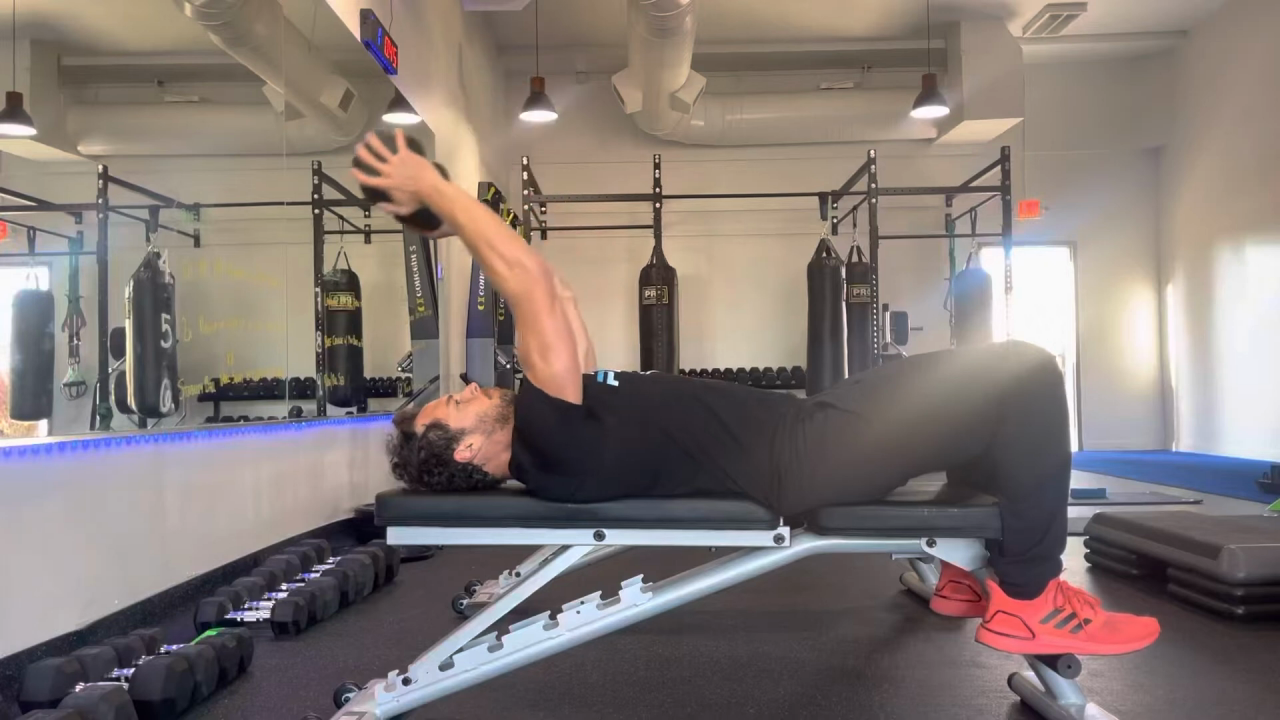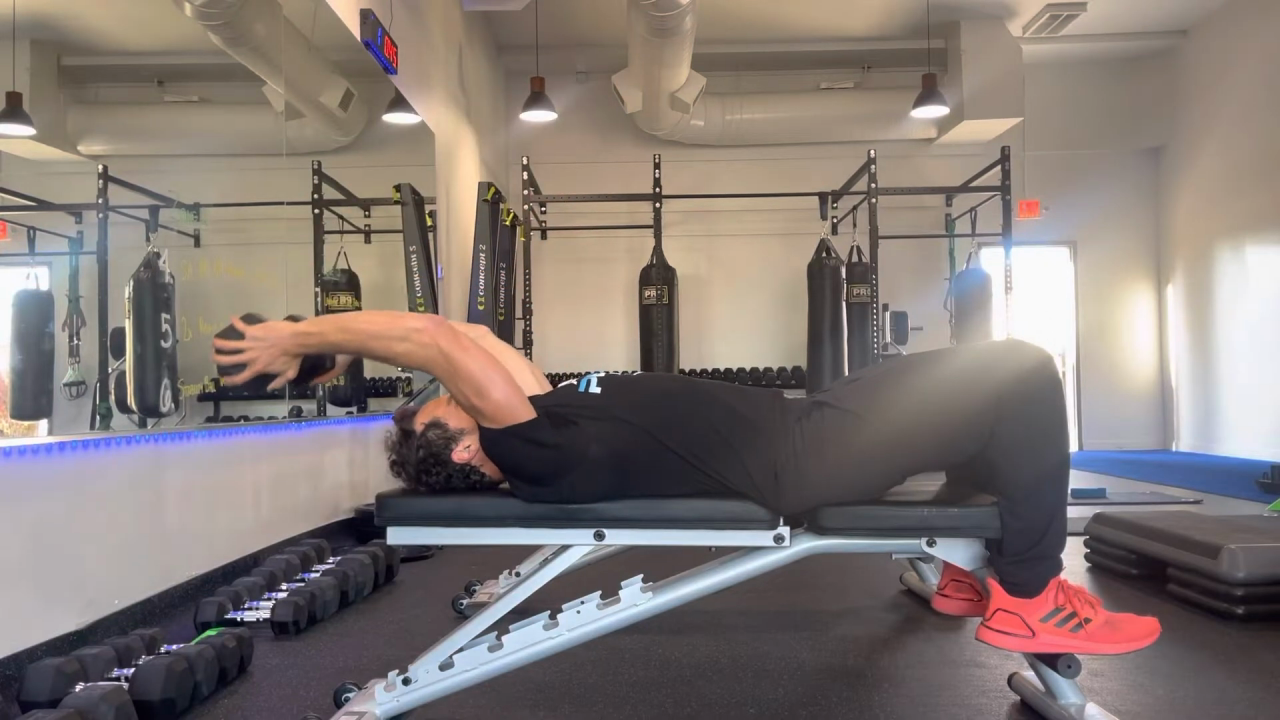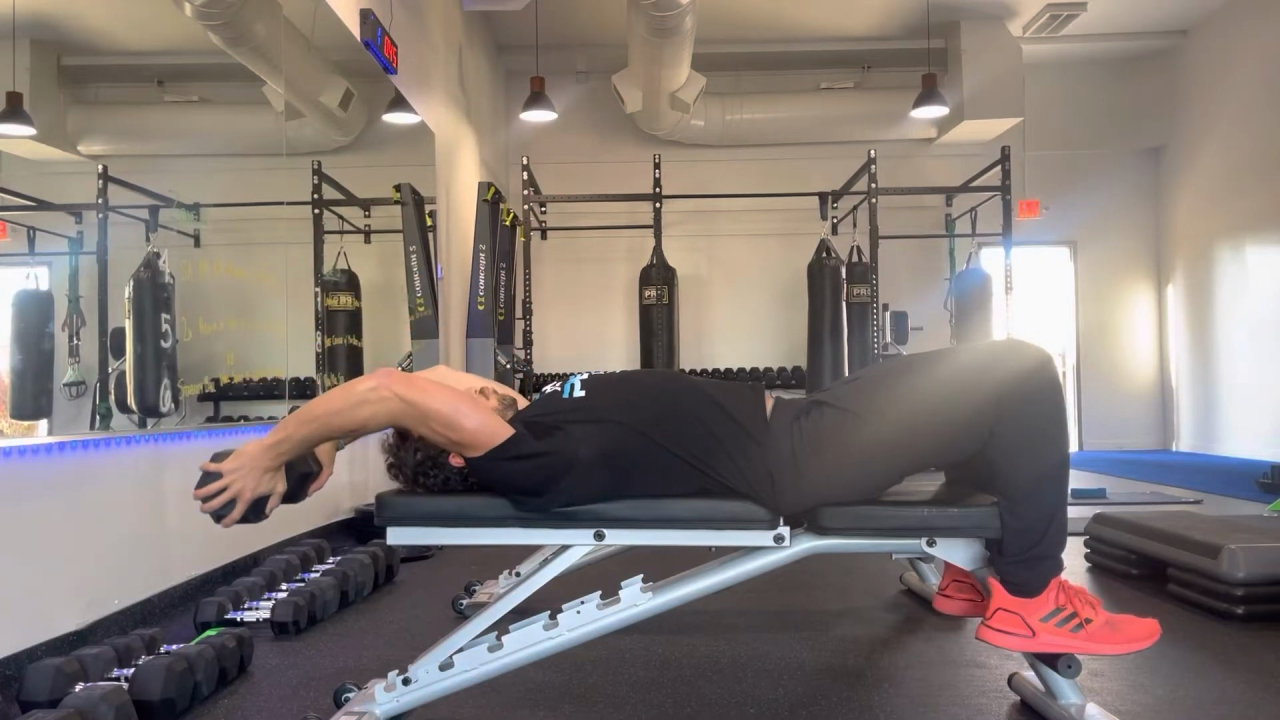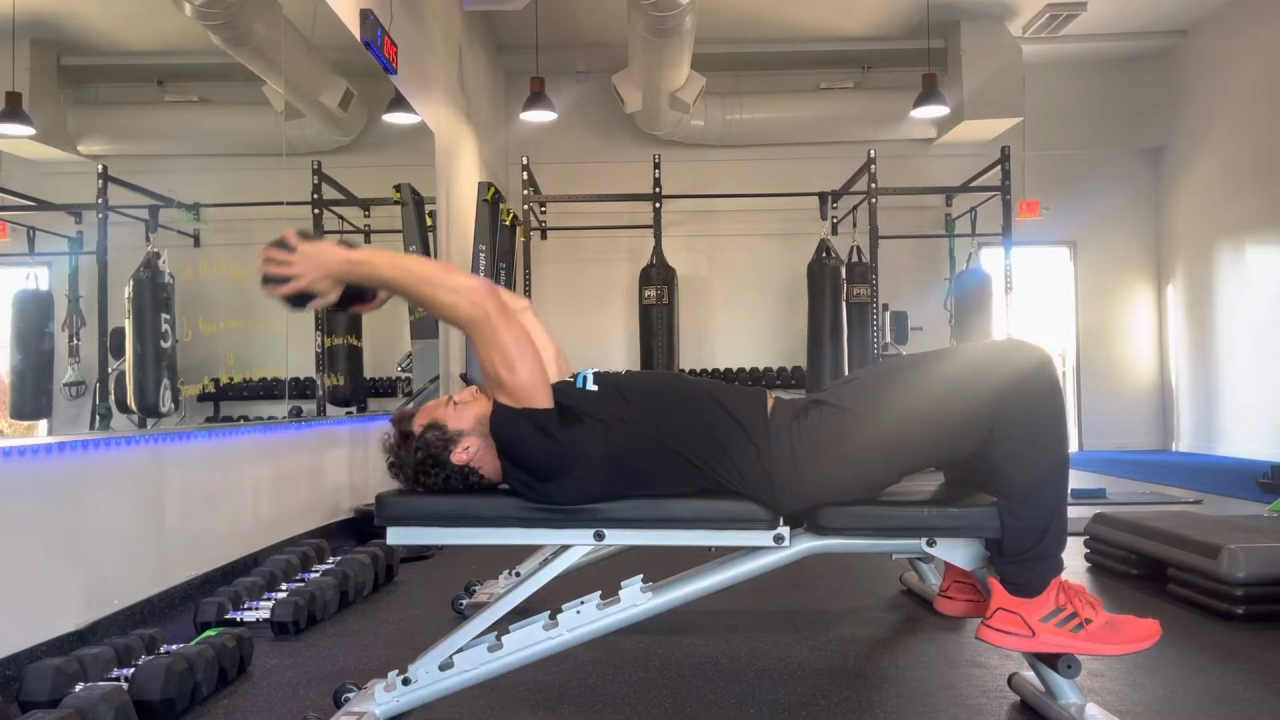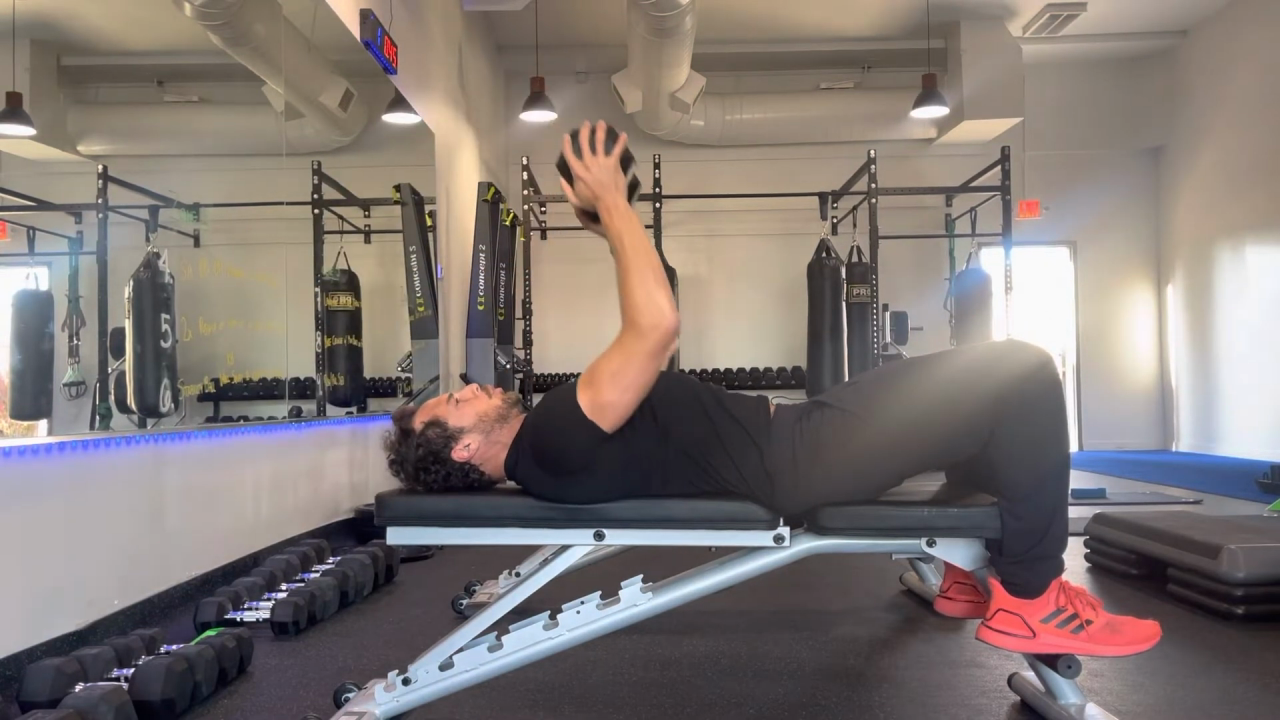
dt=1s
person 1, frame 1
left shoulder: (554, 428)
right shoulder: (551, 448)
left elbow: (547, 298)
right elbow: (534, 289)
left wrist: (446, 210)
right wrist: (433, 186)
left hip: (801, 422)
right hip: (805, 460)
left knee: (994, 381)
right knee: (1025, 376)
left ankle: (975, 568)
right ankle: (1025, 601)
person 1, frame 2
left shoulder: (544, 421)
right shoulder: (541, 461)
left elbow: (471, 341)
right elbow: (443, 339)
left wrist: (323, 339)
right wrist: (298, 337)
left hip: (798, 416)
right hip: (804, 457)
left knee: (993, 375)
right knee: (1021, 373)
left ankle: (974, 568)
right ankle: (1027, 600)
person 1, frame 3
left shoulder: (534, 416)
right shoulder: (530, 463)
left elbow: (417, 384)
right elbow: (398, 389)
left wrist: (318, 439)
right wrist: (269, 451)
left hip: (796, 416)
right hip: (802, 459)
left knee: (990, 377)
right knee: (1020, 370)
left ankle: (971, 570)
right ankle: (1028, 598)
person 1, frame 4
left shoulder: (546, 430)
right shoulder: (542, 457)
left elbow: (505, 313)
right elbow: (485, 306)
left wrist: (356, 267)
right wrist: (347, 261)
left hip: (794, 424)
right hip: (798, 455)
left knee: (990, 377)
right knee: (1021, 373)
left ankle: (974, 569)
right ankle: (1026, 597)
person 1, frame 5
left shoulder: (554, 427)
right shoulder: (554, 447)
left elbow: (640, 337)
right elbow: (657, 322)
left wrist: (606, 215)
right wrist: (610, 200)
left hip: (795, 428)
right hip: (799, 459)
left knee: (988, 389)
right knee: (1022, 376)
left ankle: (975, 572)
right ankle: (1029, 600)
